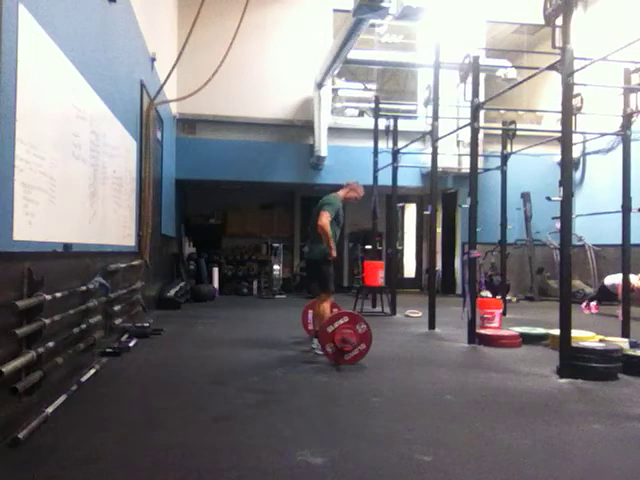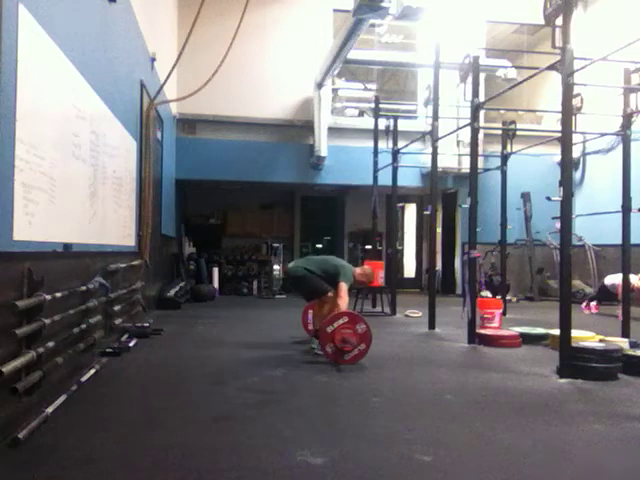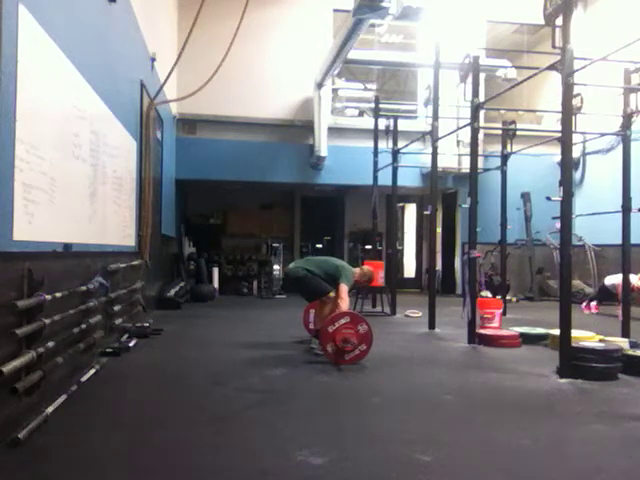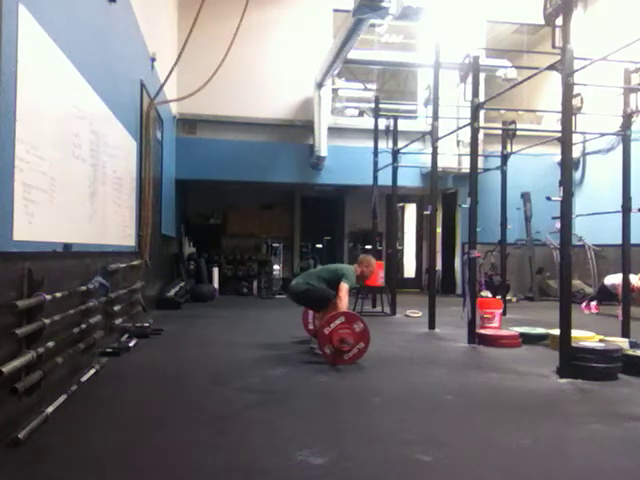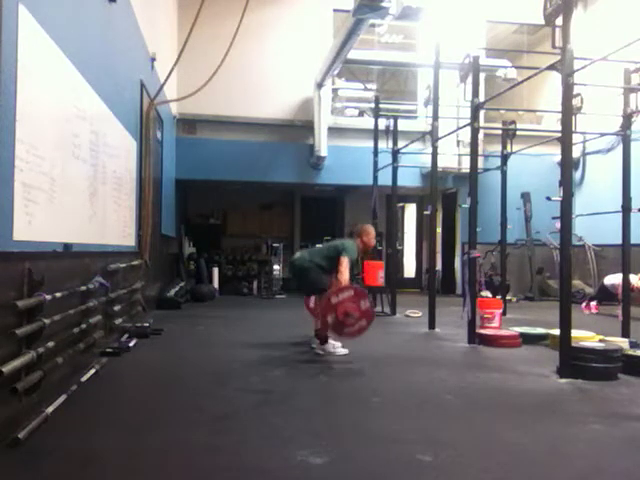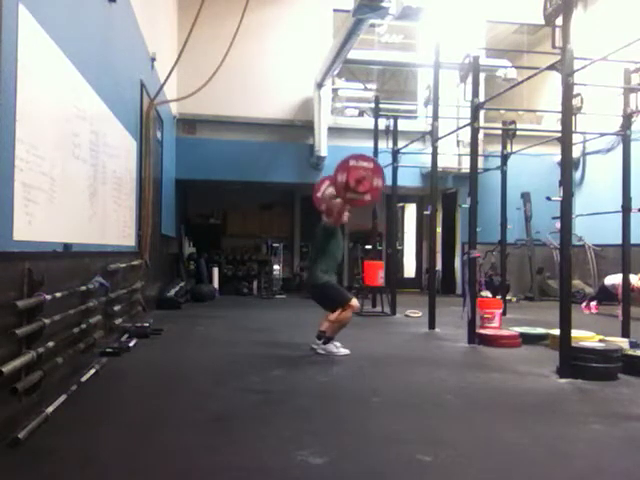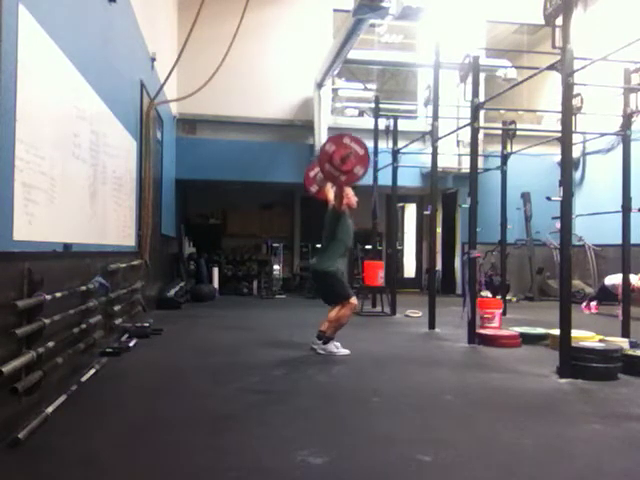
dt=0.7s
person 1, frame 1
left shoulder: (331, 201)
right shoulder: (334, 201)
right elbow: (322, 223)
right wrist: (331, 247)
left hip: (313, 255)
right hip: (320, 255)
left knee: (320, 297)
right knee: (326, 297)
left ankle: (317, 338)
person 1, frame 2
left shoulder: (344, 268)
right shoulder: (348, 272)
left elbow: (337, 296)
right elbow: (342, 297)
left hip: (293, 270)
right hip: (298, 272)
left knee: (323, 298)
right knee: (330, 298)
left ankle: (317, 338)
person 1, frame 3
left shoulder: (344, 269)
right shoulder: (348, 274)
left elbow: (337, 296)
right elbow: (343, 298)
left hip: (293, 271)
right hip: (298, 272)
left knee: (326, 299)
right knee: (330, 298)
left ankle: (317, 338)
person 1, frame 4
left shoulder: (347, 270)
right shoulder: (350, 274)
left elbow: (339, 296)
right elbow: (342, 297)
left hip: (298, 286)
right hip: (301, 287)
left knee: (329, 302)
right knee: (335, 303)
person 1, frame 5
left shoulder: (350, 247)
right shoulder: (351, 248)
left elbow: (337, 274)
right elbow: (343, 273)
left hip: (302, 263)
right hip: (303, 264)
left ankle: (319, 337)
right ankle: (323, 343)
person 1, frame 6
left shoulder: (331, 227)
right shoulder: (329, 227)
left elbow: (332, 212)
right elbow: (337, 211)
left wrist: (333, 199)
left hip: (321, 279)
right hip: (320, 281)
left knee: (342, 307)
right knee: (352, 305)
left ankle: (320, 338)
right ankle: (326, 343)
person 1, frame 7
left shoulder: (339, 214)
right shoulder: (339, 213)
left elbow: (331, 196)
right elbow: (337, 197)
left wrist: (329, 182)
left hip: (325, 268)
right hip: (326, 269)
left knee: (342, 304)
right knee: (351, 303)
left ankle: (320, 338)
right ankle: (325, 342)
